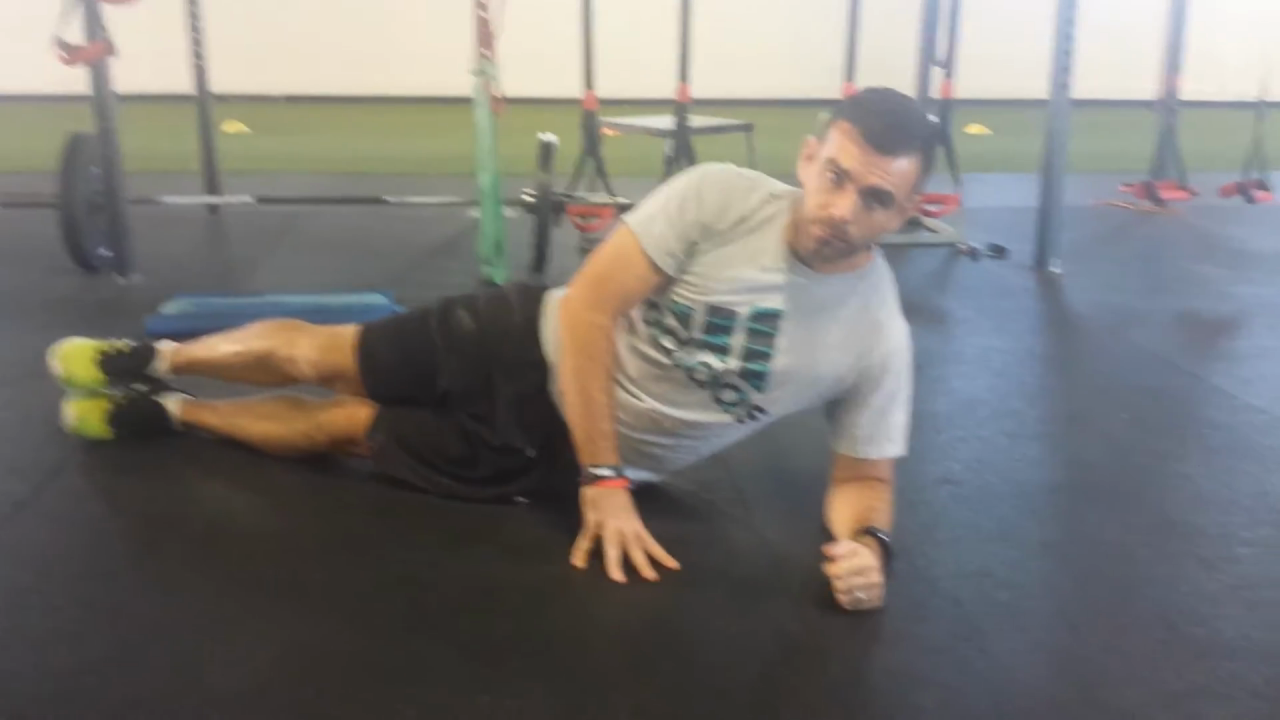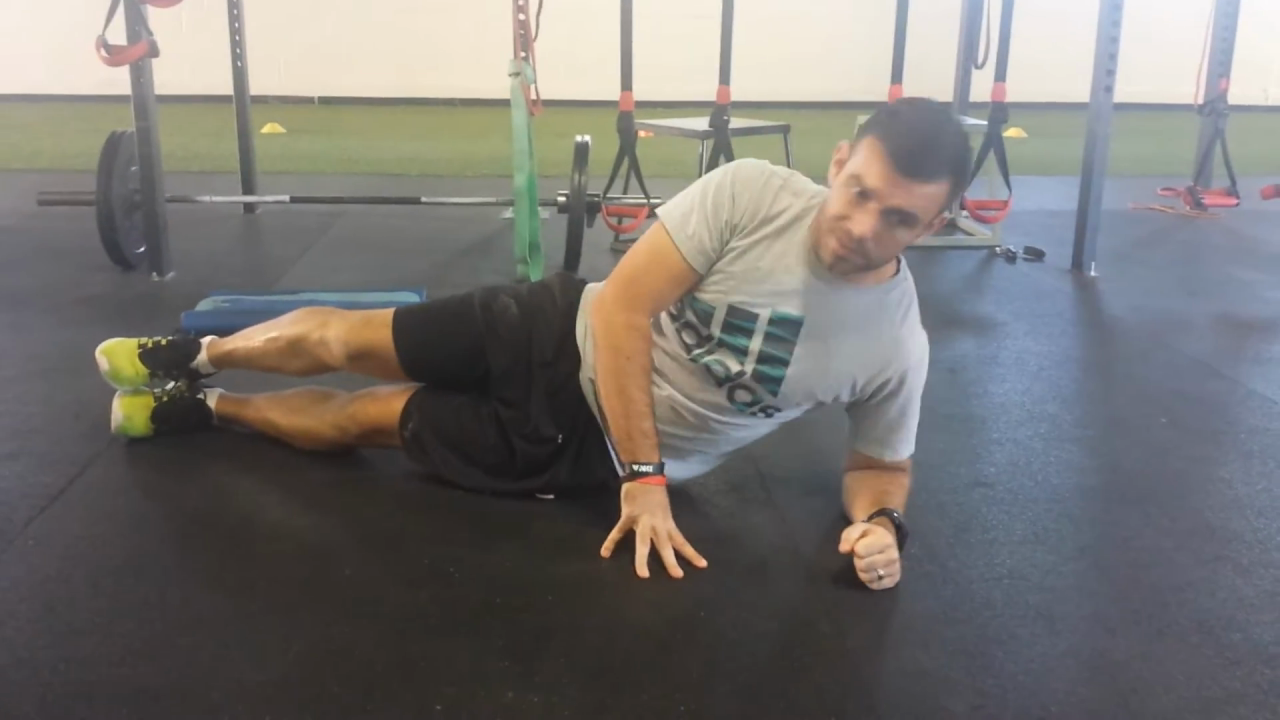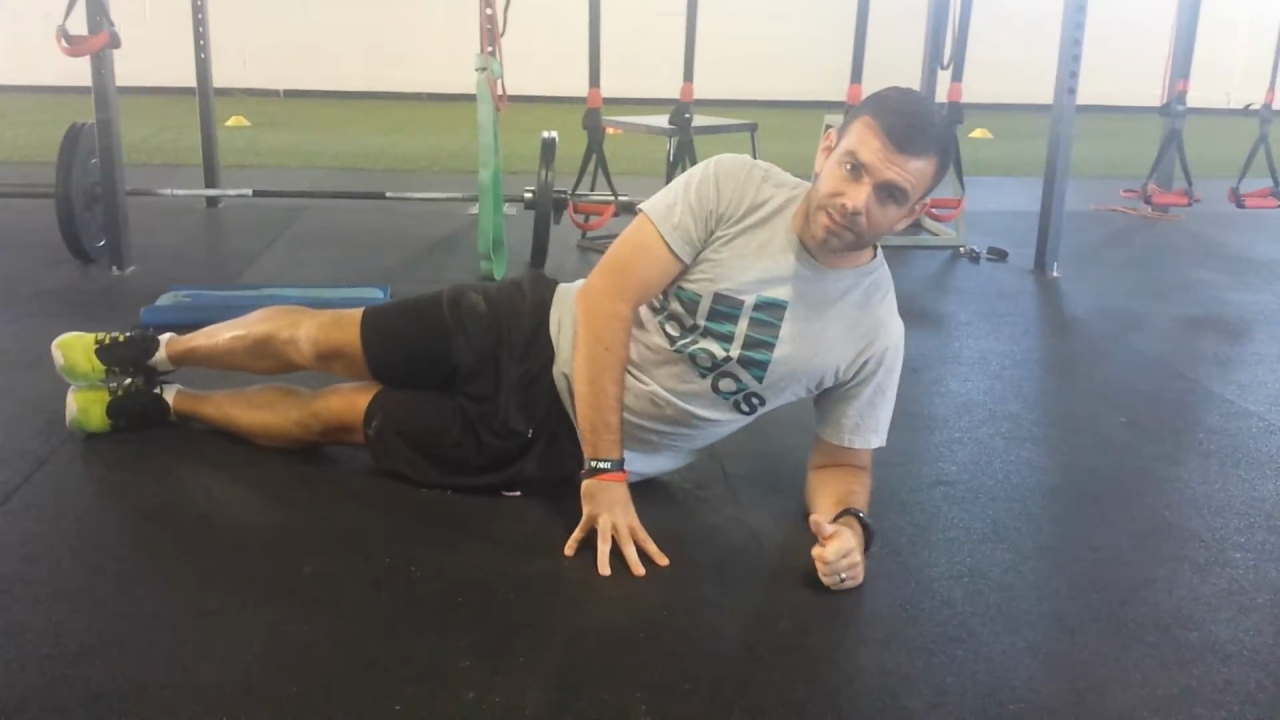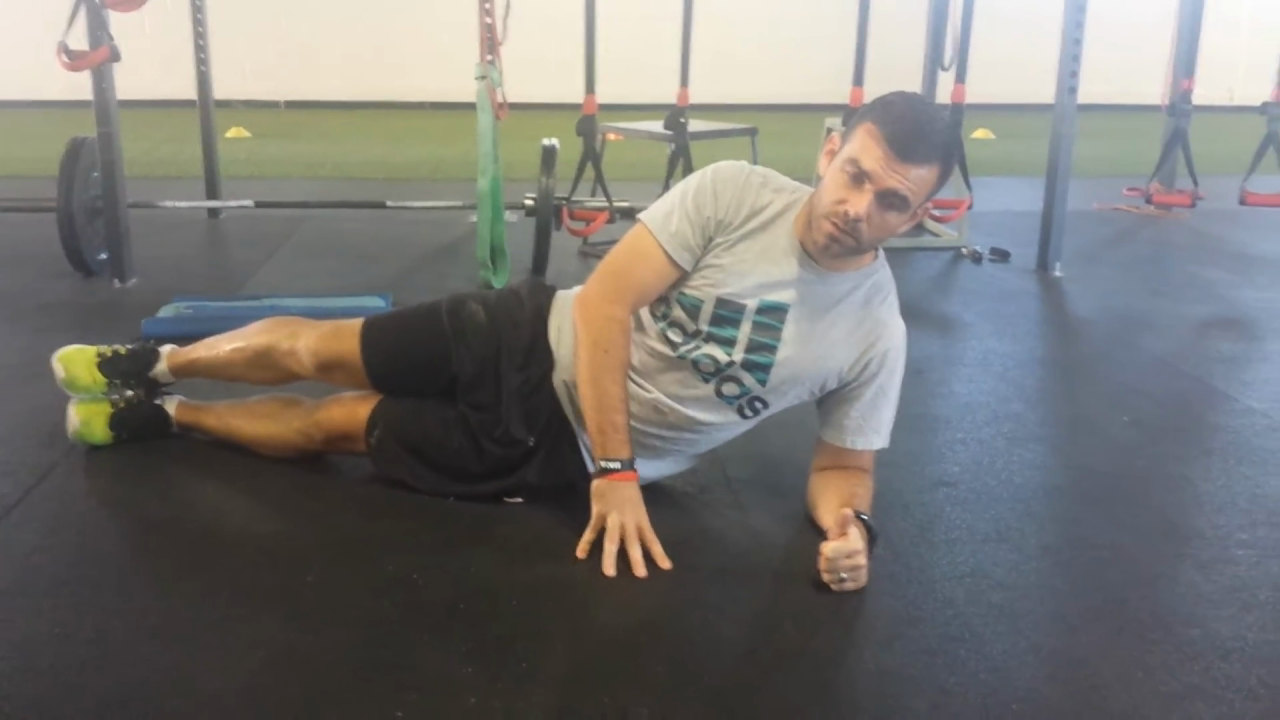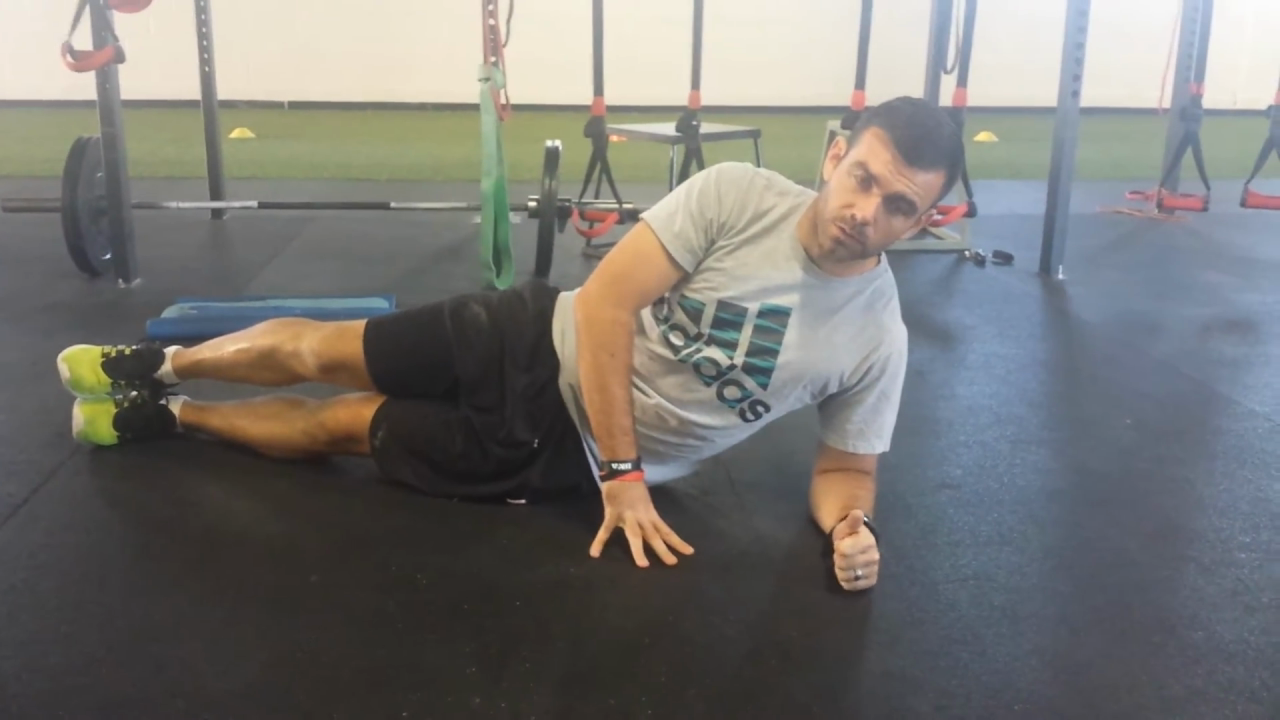
dt=1s
person 1, frame 1
left shoulder: (879, 342)
right shoulder: (721, 195)
left elbow: (864, 476)
right elbow: (589, 308)
left wrist: (866, 542)
right wrist: (607, 482)
left hip: (545, 450)
right hip: (531, 341)
left knee: (341, 426)
right knee: (316, 358)
left ankle: (167, 413)
right ankle: (155, 359)
person 1, frame 2
left shoulder: (899, 348)
right shoulder: (751, 192)
left elbow: (879, 464)
right elbow: (625, 307)
left wrist: (879, 523)
right wrist: (649, 478)
left hip: (581, 442)
right hip: (567, 330)
left knee: (370, 416)
right knee: (346, 339)
left ankle: (201, 408)
right ankle: (196, 354)
person 1, frame 3
left shoulder: (874, 334)
right shoulder: (734, 185)
left elbow: (841, 462)
right elbow: (607, 298)
left wrist: (847, 524)
right wrist: (607, 471)
left hip: (546, 441)
right hip: (534, 333)
left knee: (337, 414)
right knee: (314, 340)
left ankle: (161, 406)
right ankle: (154, 354)
person 1, frame 4
left shoulder: (875, 337)
right shoulder: (735, 192)
left elbow: (843, 464)
right elbow: (605, 304)
left wrist: (850, 527)
right wrist: (619, 475)
left hip: (552, 449)
right hip: (536, 341)
left knee: (337, 424)
right knee: (316, 352)
left ankle: (165, 416)
right ankle: (156, 366)
person 1, frame 5
left shoulder: (877, 340)
right shoulder: (736, 194)
left elbow: (844, 467)
right elbow: (605, 303)
left wrist: (853, 527)
right wrist: (625, 473)
left hip: (552, 449)
right hip: (537, 339)
left knee: (338, 423)
right knee: (318, 353)
left ankle: (167, 416)
right ankle: (159, 365)
